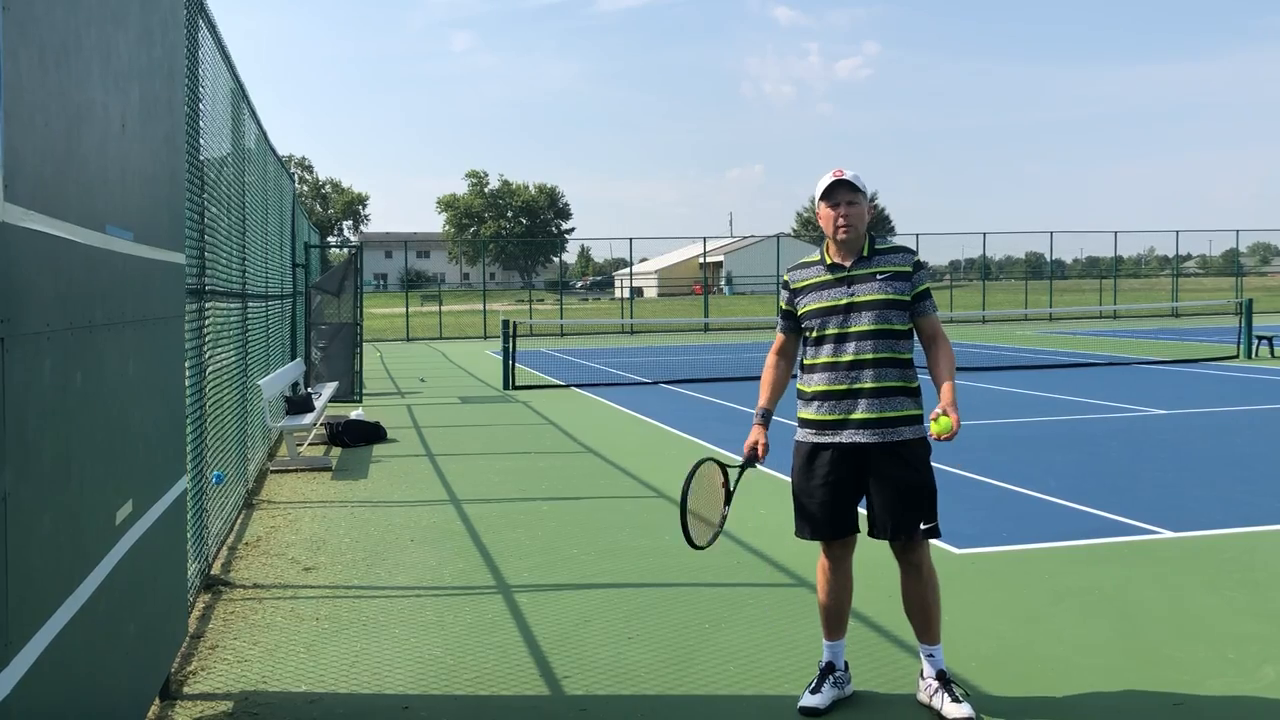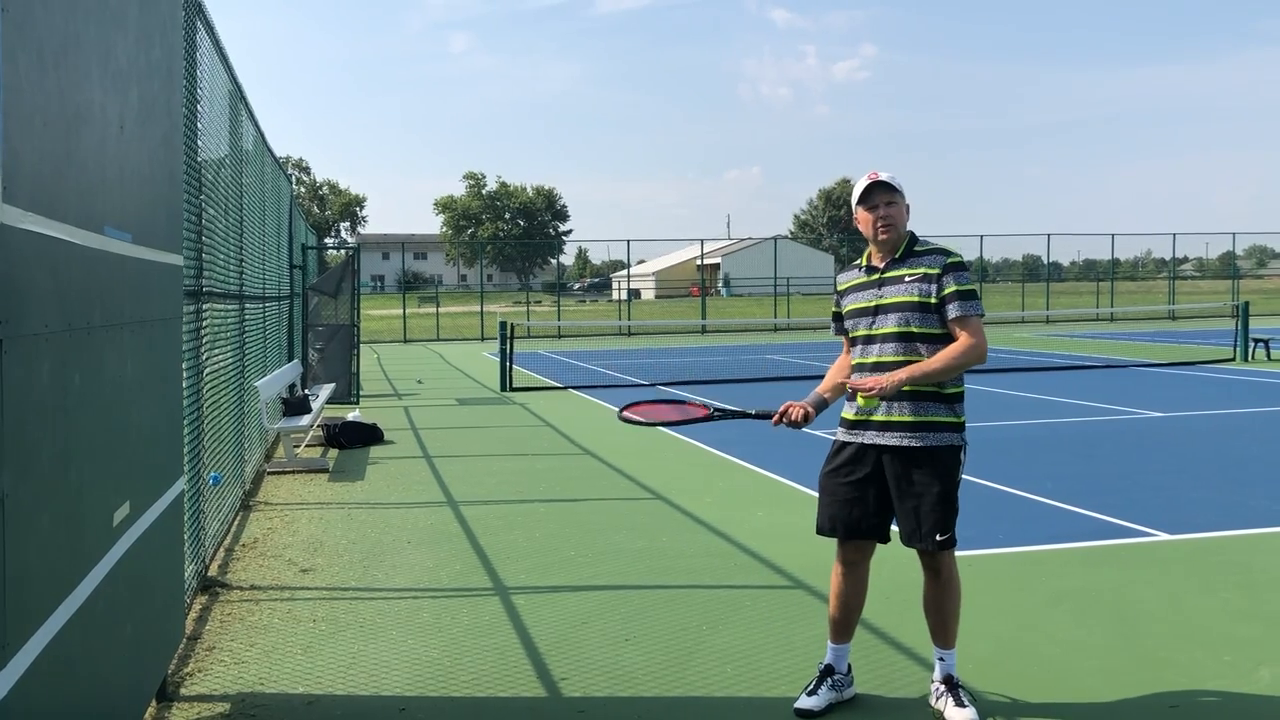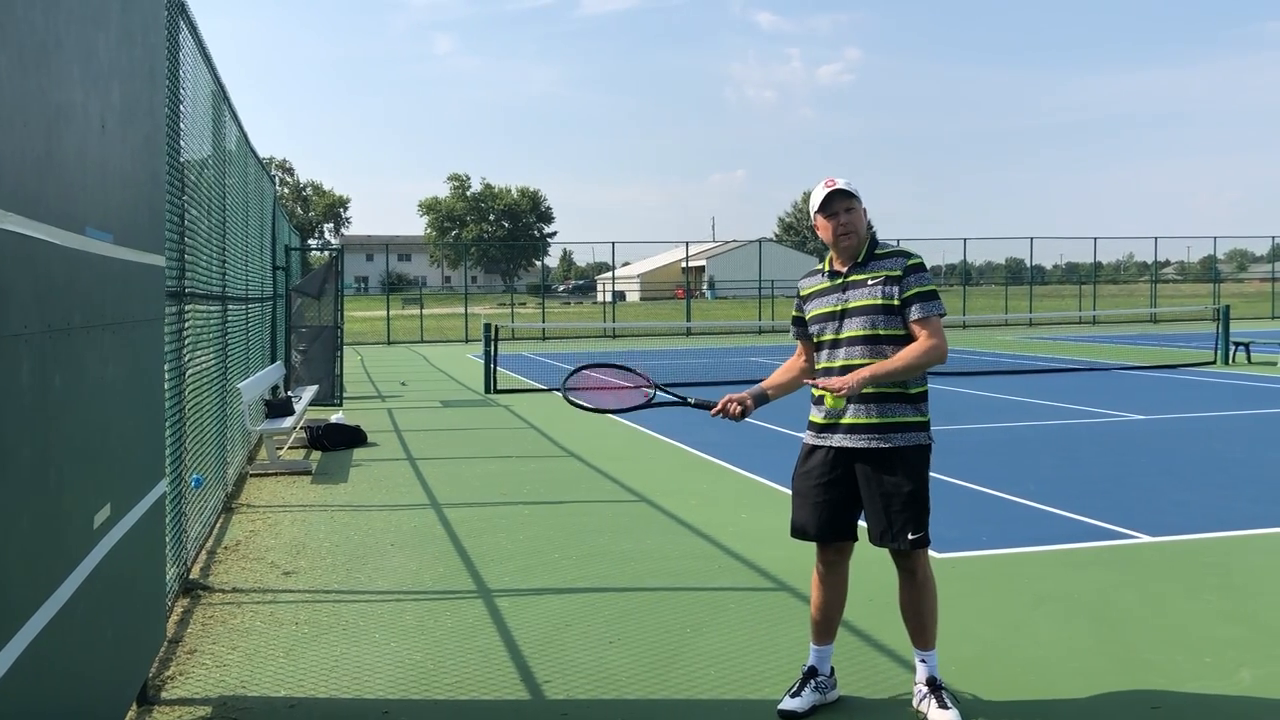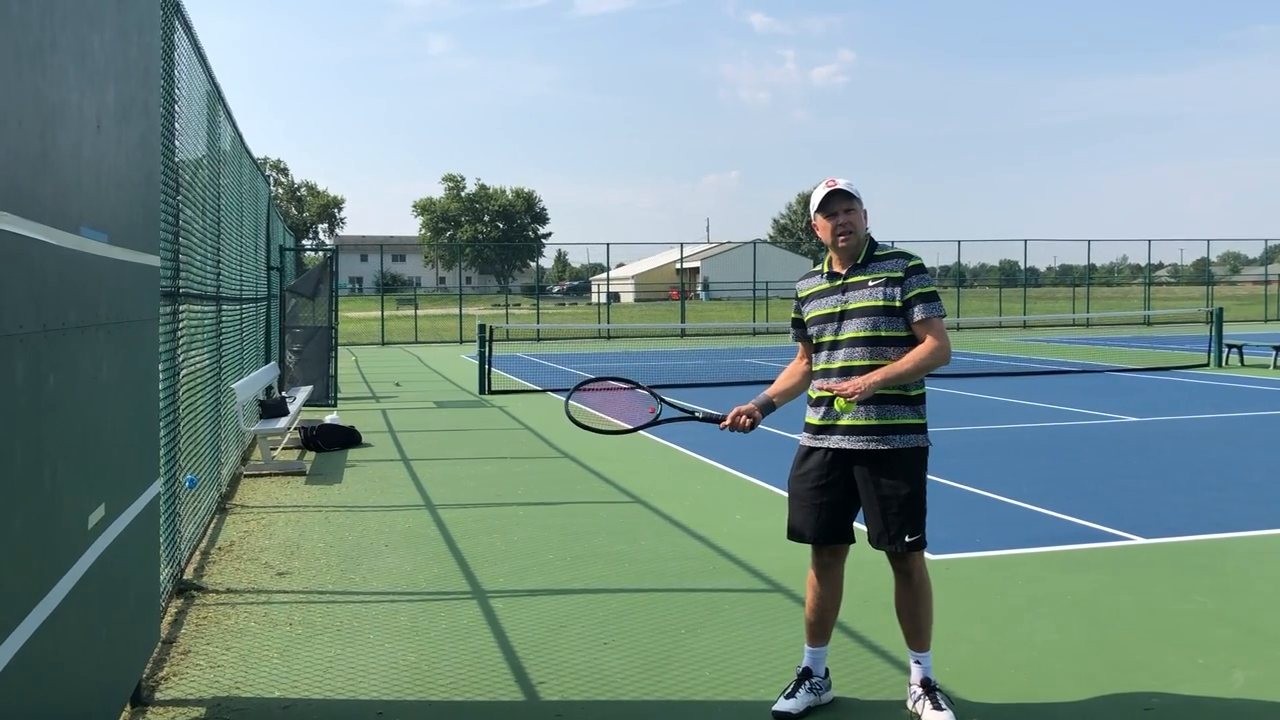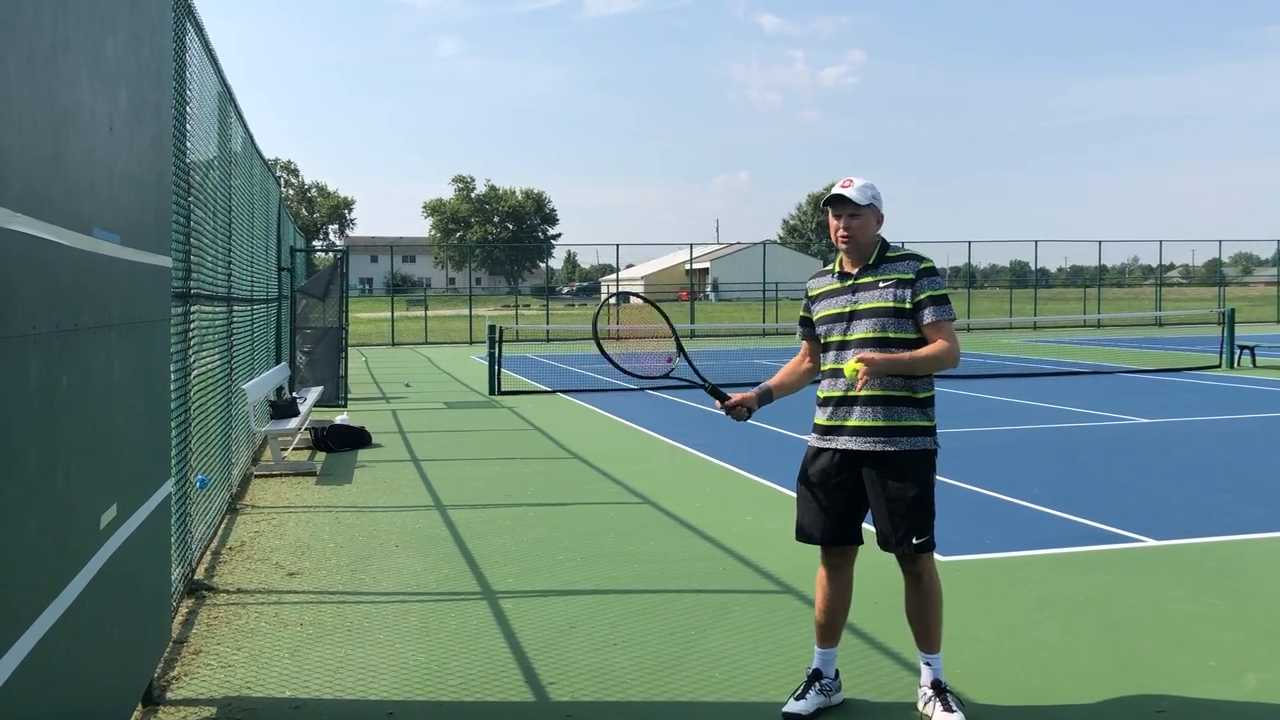
dt=1s
person 1, frame 1
left shoulder: (904, 263)
right shoulder: (798, 277)
left elbow: (935, 338)
right elbow: (782, 354)
left wrist: (946, 396)
right wrist: (762, 420)
left hip: (898, 436)
right hip: (822, 440)
left knee: (912, 554)
right knee: (833, 549)
left ankle: (933, 673)
right ankle: (833, 668)
person 1, frame 2
left shoulder: (943, 265)
right shoulder: (848, 280)
left elbow: (974, 347)
left wrist: (899, 378)
right wrist: (815, 401)
left hip: (927, 440)
right hip: (857, 438)
left knee: (936, 555)
right knee: (850, 550)
right ankle: (836, 670)
person 1, frame 3
left shoulder: (904, 267)
right shoulder: (810, 285)
left elbow: (933, 347)
left wrist: (860, 377)
right wrist: (755, 395)
left hip: (896, 441)
right hip: (827, 442)
left knee: (910, 555)
right knee: (830, 552)
right ankle: (819, 673)
person 1, frame 4
left shoulder: (904, 268)
right shoulder: (807, 286)
left elbow: (938, 348)
left wrist: (871, 381)
right wrist: (761, 405)
left hip: (894, 442)
right hip: (822, 443)
left knee: (906, 557)
right knee: (825, 553)
right ankle: (813, 674)
person 1, frame 5
left shoulder: (916, 271)
right shoulder: (818, 286)
left elbow: (948, 350)
left wrist: (890, 361)
right wrist: (759, 395)
left hip: (903, 444)
right hip: (832, 445)
left knee: (916, 559)
right knee: (834, 555)
right ankle: (823, 675)
